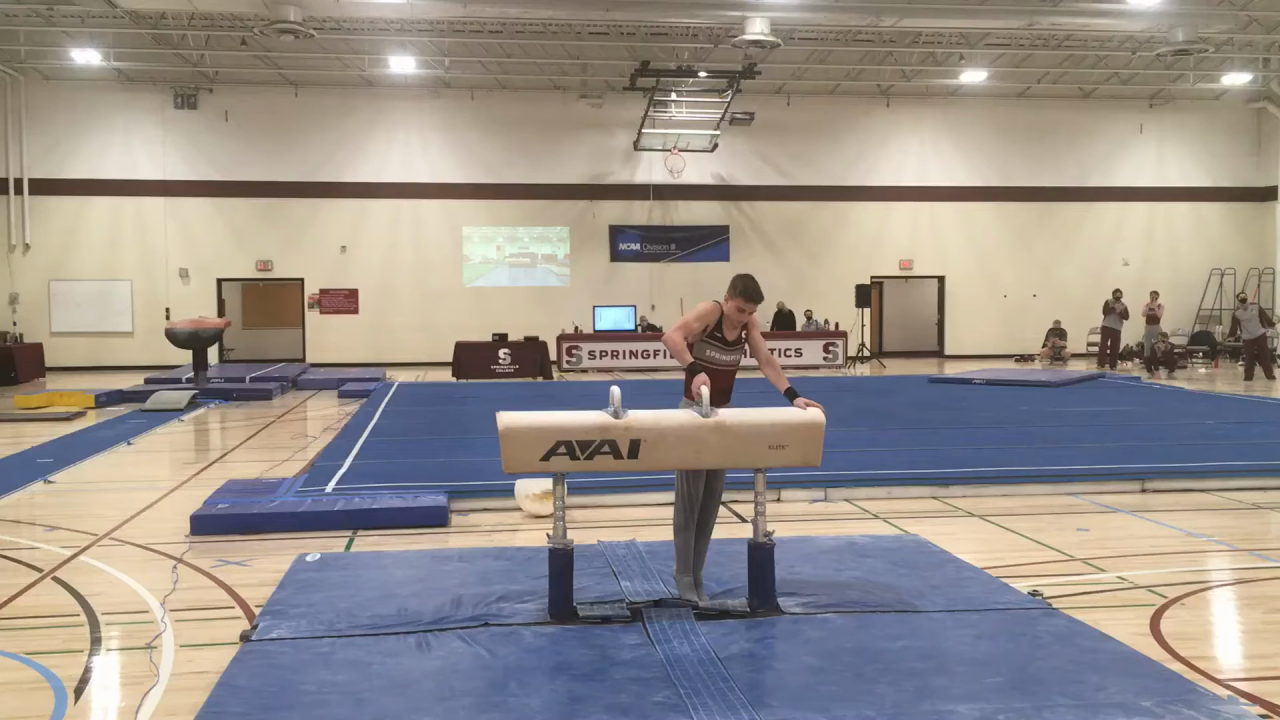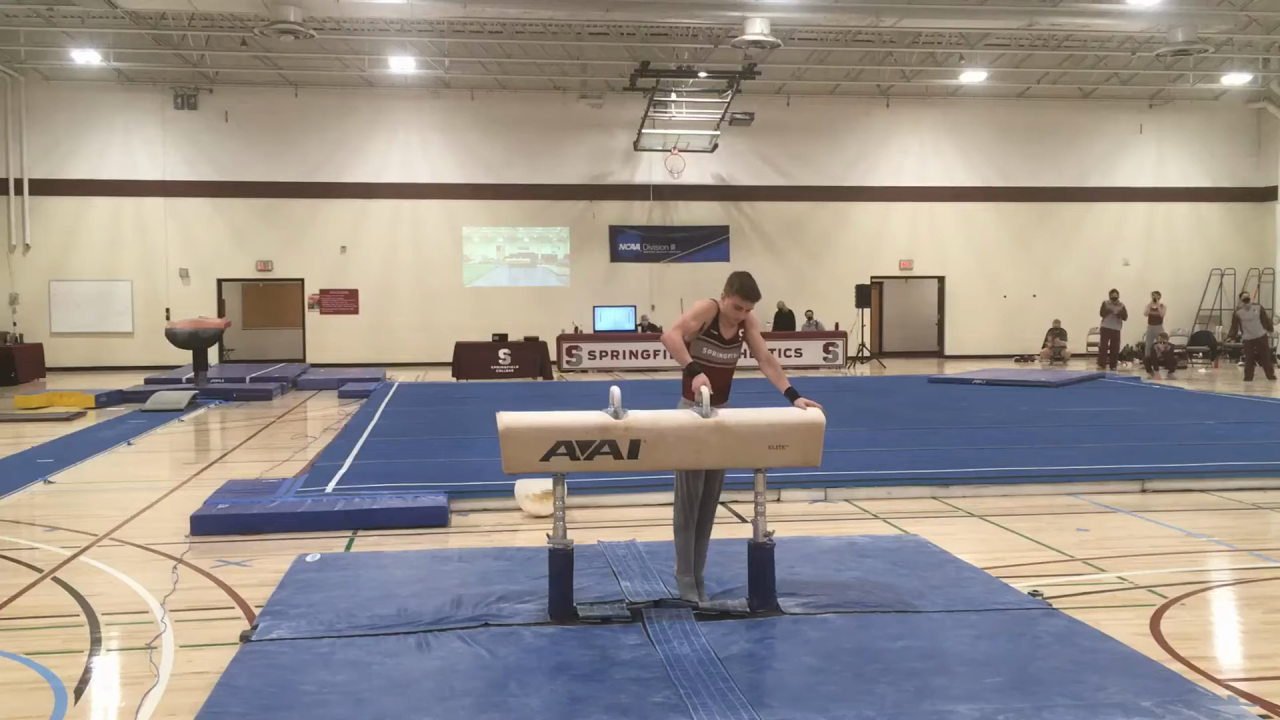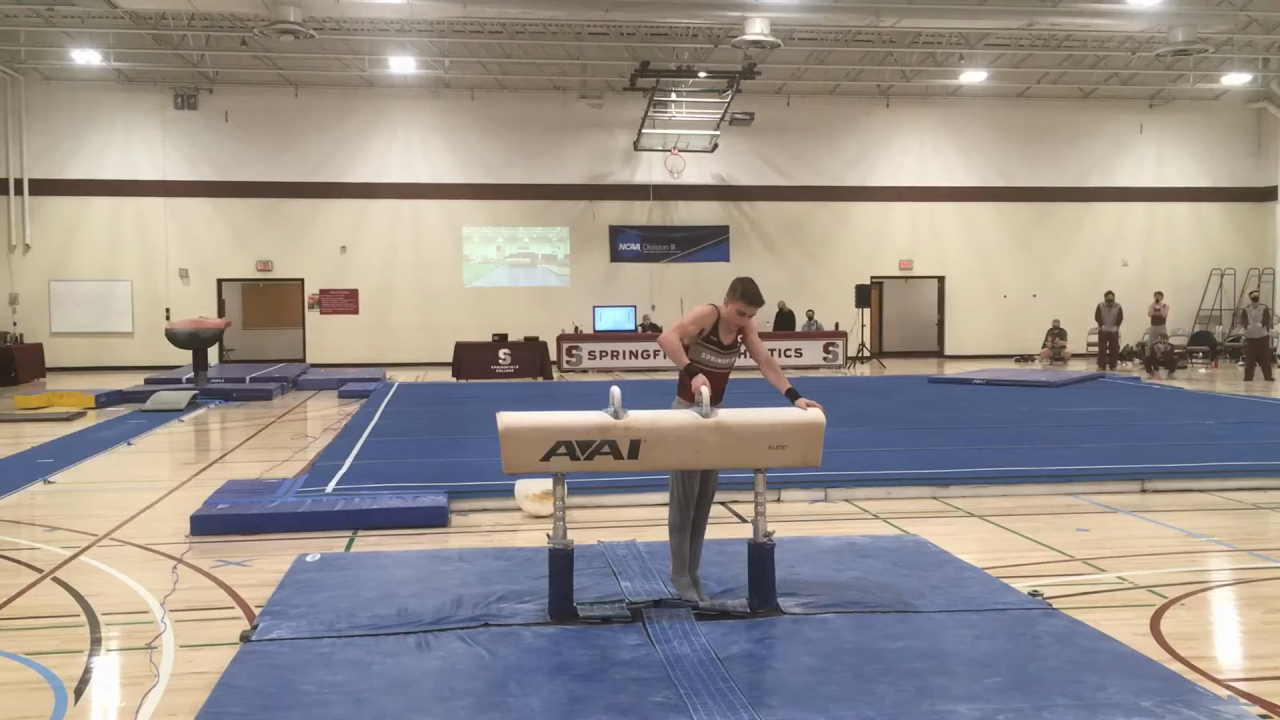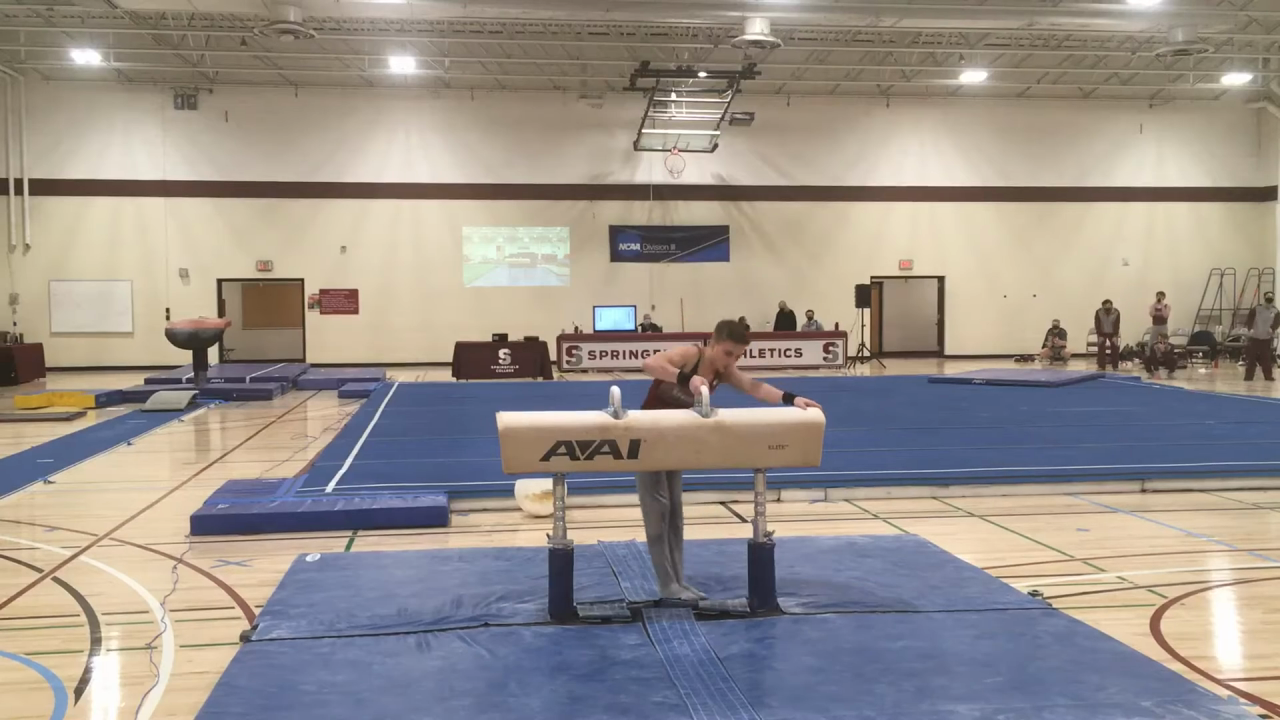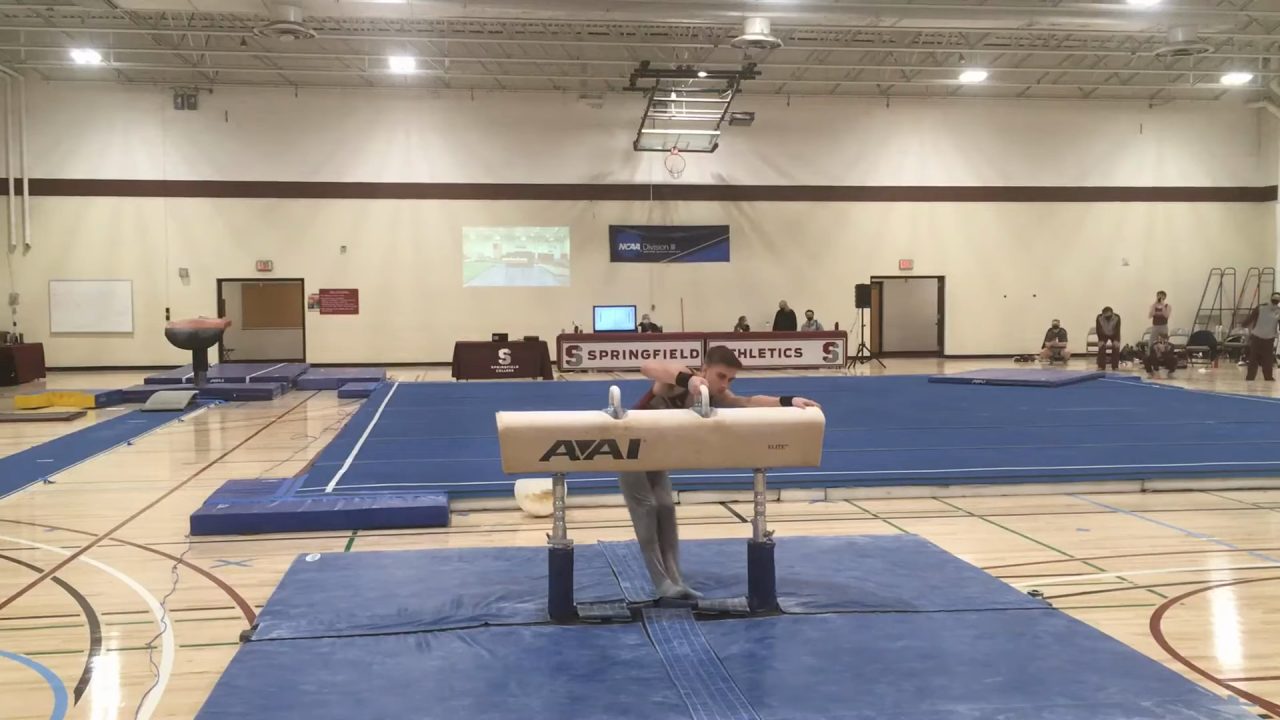
dt=0.3s
person 1, frame 1
left shoulder: (749, 324)
right shoulder: (709, 311)
left elbow: (766, 362)
right elbow: (671, 336)
left wrist: (793, 396)
right wrist: (695, 371)
right hip: (695, 411)
left knee: (711, 500)
right knee: (690, 497)
left ankle: (696, 576)
right ankle: (684, 577)
person 1, frame 2
left shoulder: (747, 322)
right shoulder: (705, 310)
left elbow: (766, 360)
right elbow: (670, 336)
left wrist: (792, 395)
right wrist: (694, 371)
left hip: (721, 412)
right hip: (693, 411)
left knee: (710, 499)
right knee: (690, 497)
left ankle: (698, 576)
right ankle: (685, 577)
person 1, frame 3
left shoulder: (745, 327)
right shoulder: (706, 315)
left elbow: (766, 362)
right elbow: (667, 338)
left wrist: (793, 395)
right wrist: (692, 373)
right hip: (686, 412)
left knee: (705, 498)
right knee: (685, 496)
left ankle: (691, 577)
right ankle: (681, 577)
person 1, frame 4
left shoulder: (723, 370)
right shoulder: (689, 354)
left elbow: (753, 386)
right elbow: (650, 364)
left wrist: (790, 399)
right wrist: (687, 379)
left knee: (674, 505)
right knee: (657, 503)
left ankle: (677, 579)
right ankle: (668, 584)
person 1, frame 5
left shoulder: (715, 394)
right shoulder: (682, 375)
left elbow: (749, 401)
right elbow: (648, 367)
left wrist: (788, 401)
right wrist: (687, 380)
left knee: (665, 507)
right knee: (645, 507)
left ankle: (673, 581)
right ankle: (663, 583)
